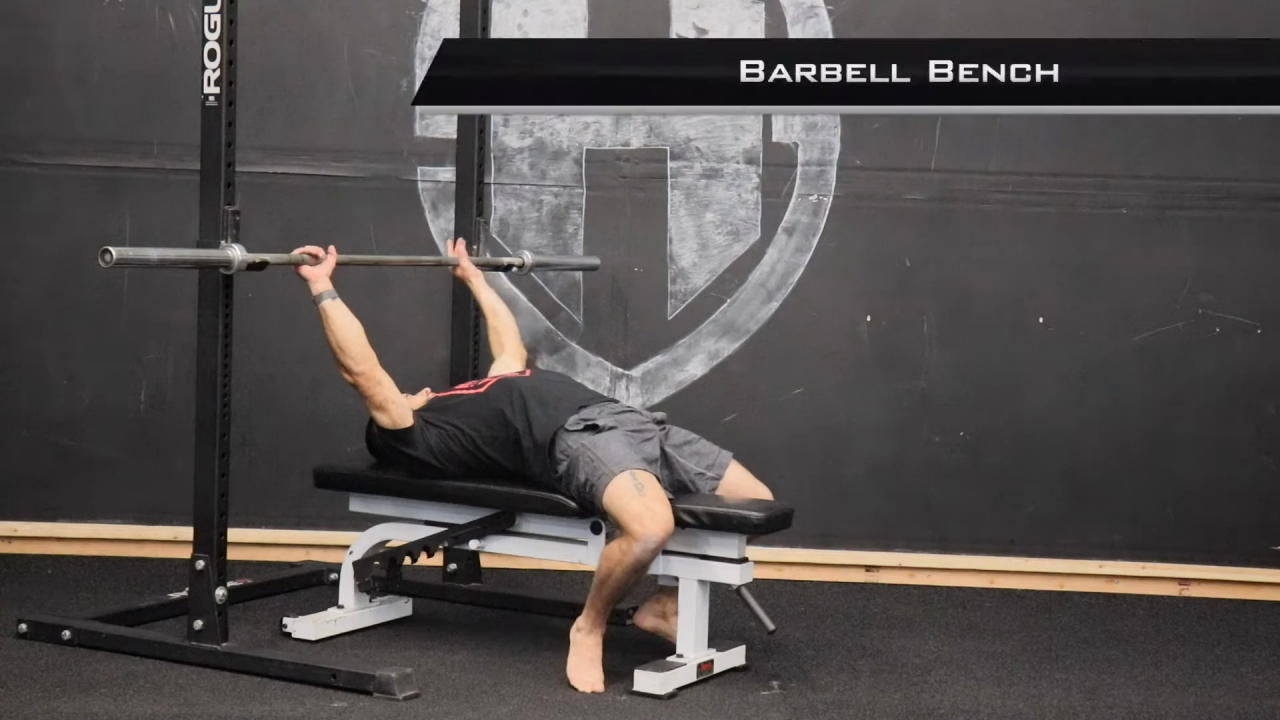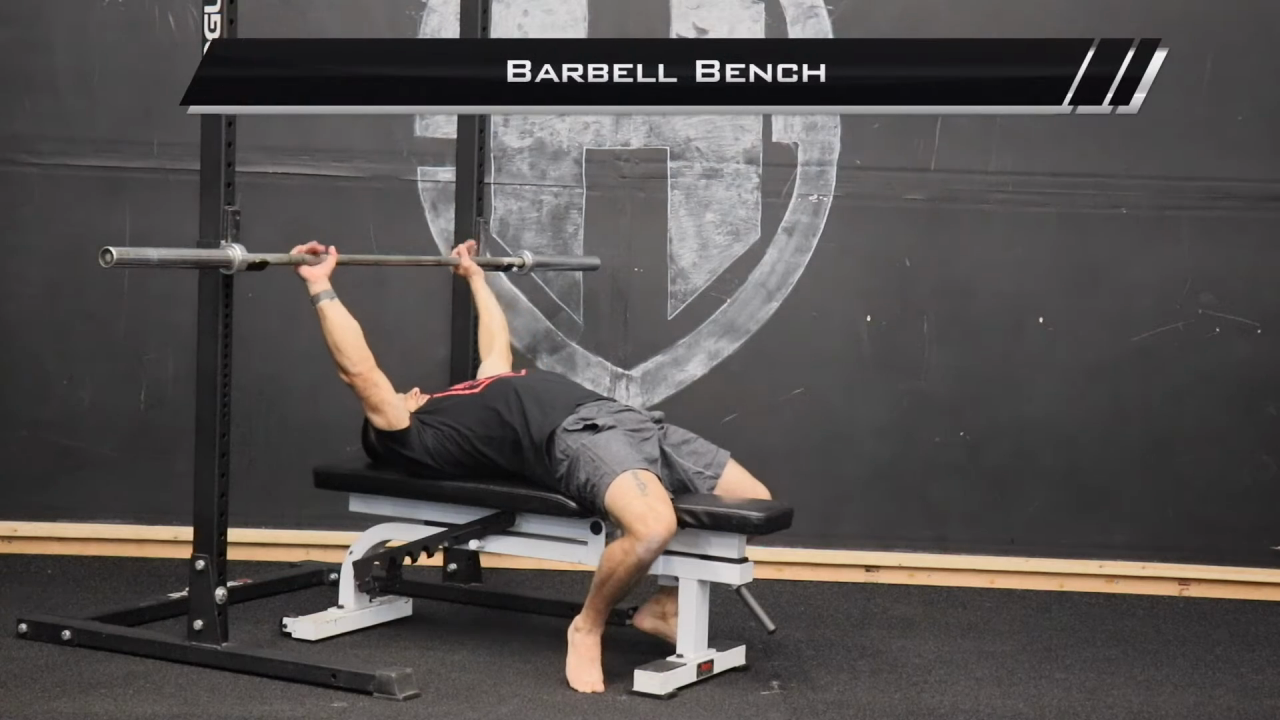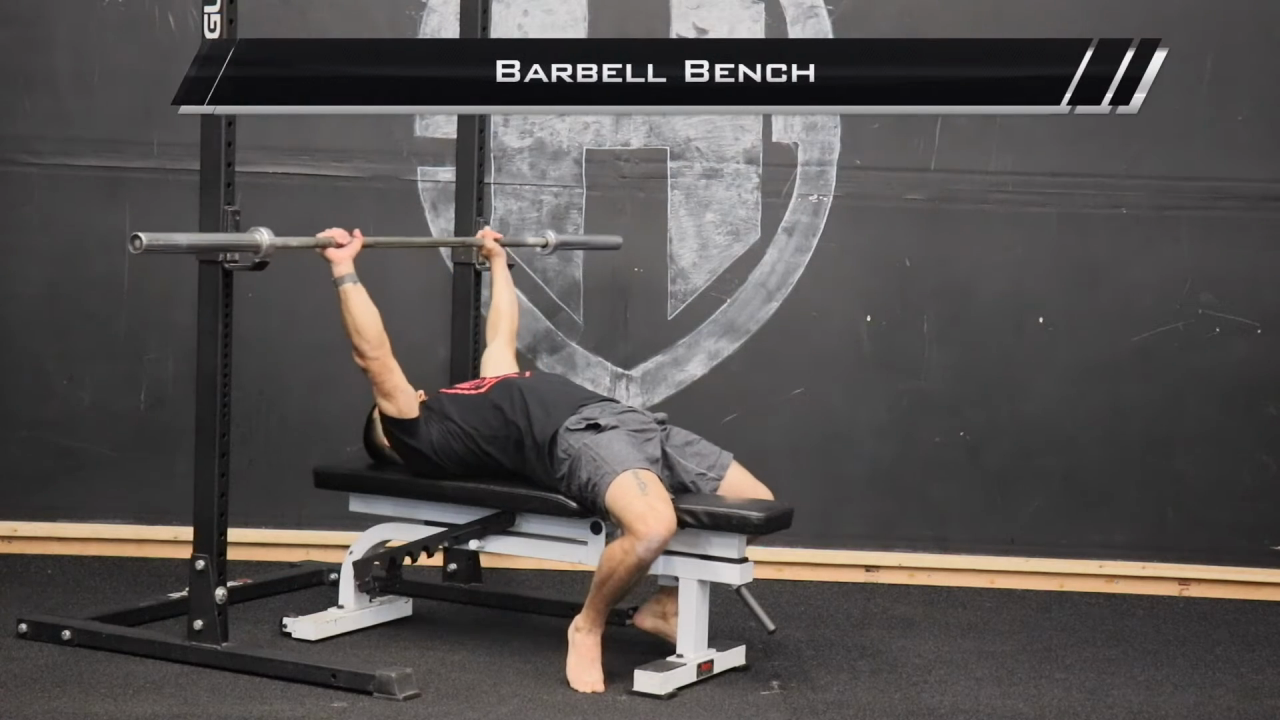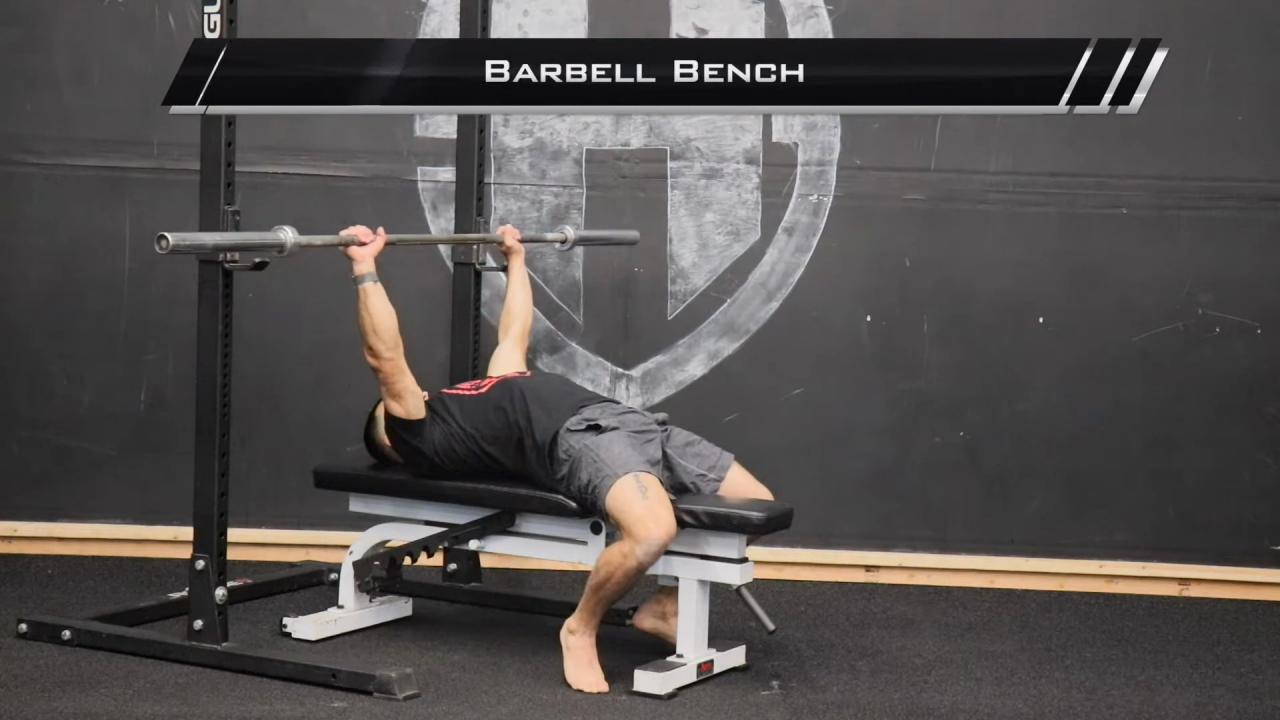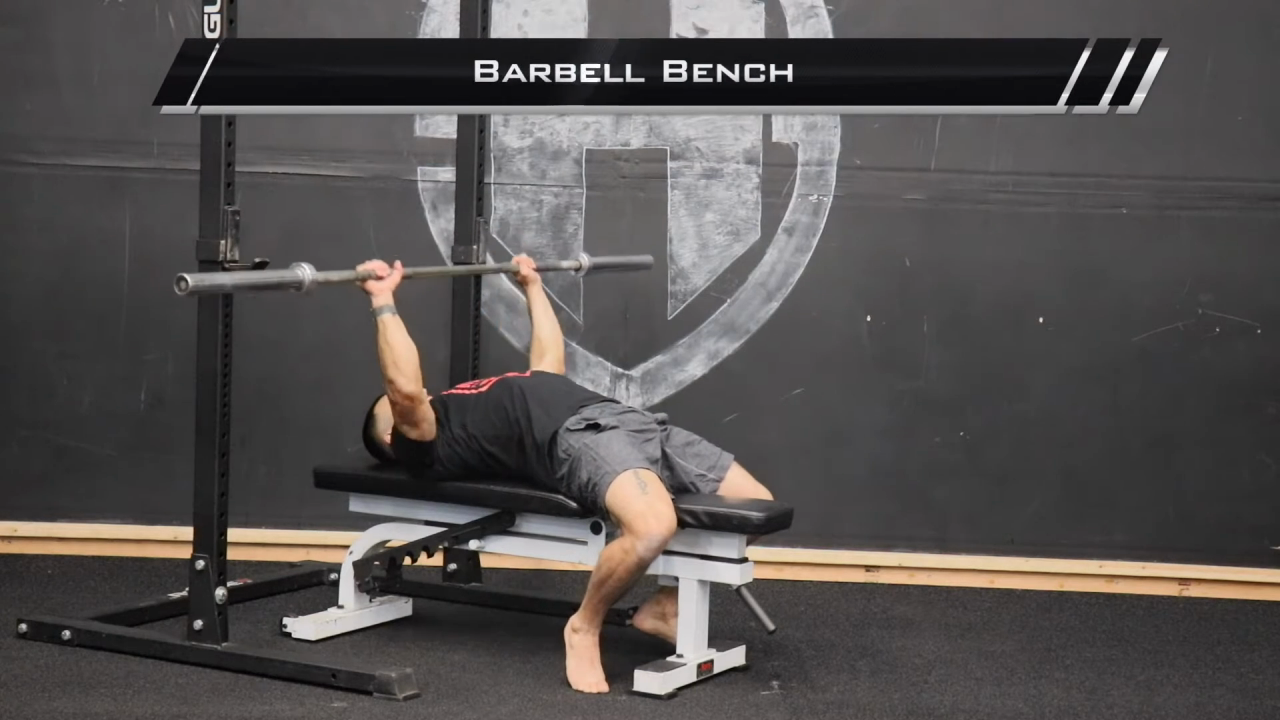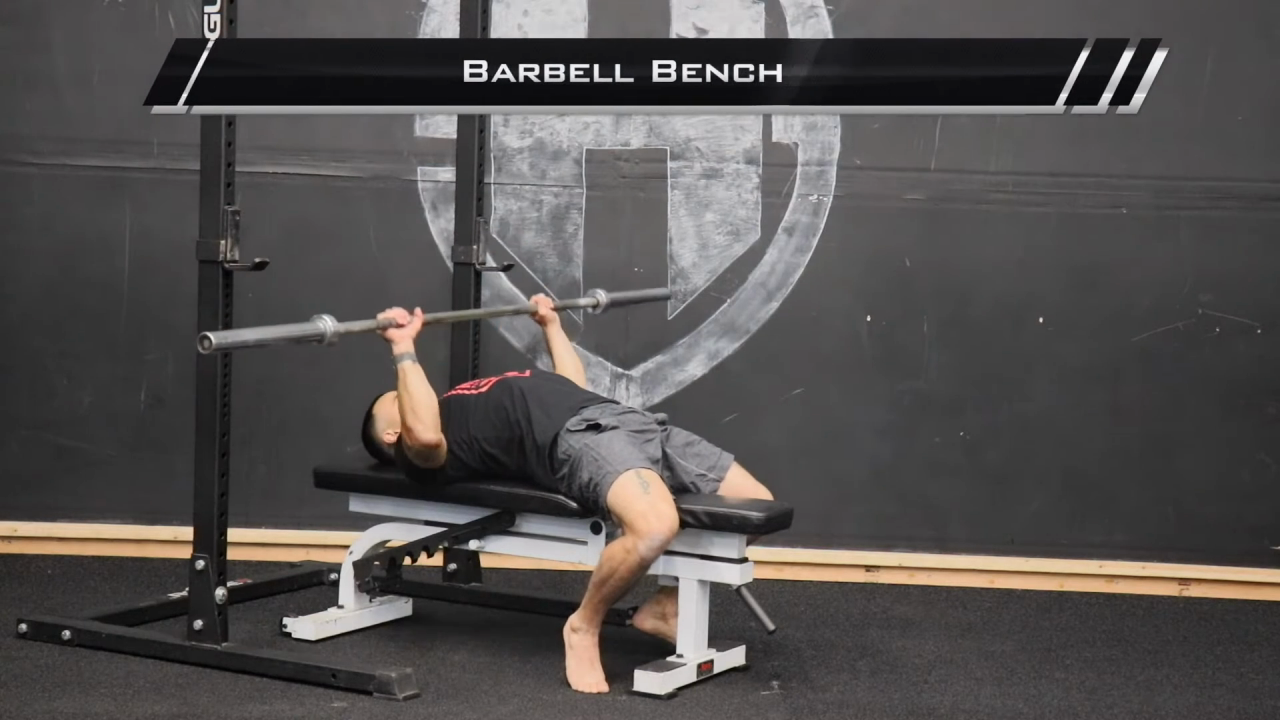
dt=0.4s
person 1, frame 1
left shoulder: (472, 402)
right shoulder: (418, 439)
left elbow: (511, 348)
right elbow: (363, 371)
left wrist: (473, 277)
right wrist: (321, 286)
left knee: (756, 506)
right knee: (650, 526)
left ankle: (665, 605)
right ankle: (589, 627)
person 1, frame 2
left shoulder: (466, 408)
right shoulder: (418, 441)
left elbow: (498, 348)
right elbow: (360, 371)
left wrist: (475, 278)
right wrist: (320, 287)
left knee: (753, 506)
right knee: (653, 527)
left ankle: (665, 607)
right ankle: (588, 628)
person 1, frame 3
left shoulder: (474, 402)
right shoulder: (423, 436)
left elbow: (501, 335)
right elbow: (373, 356)
left wrist: (496, 260)
right wrist: (344, 270)
left knee: (756, 506)
right knee: (653, 527)
left ankle: (665, 606)
right ankle: (587, 627)
person 1, frame 4
left shoulder: (477, 405)
right shoulder: (425, 438)
left elbow: (514, 336)
right elbow: (385, 356)
left wrist: (515, 259)
right wrist: (365, 267)
right knee: (652, 532)
left ankle: (666, 606)
right ankle: (581, 628)
person 1, frame 5
left shoulder: (477, 408)
right shoulder: (427, 444)
left elbow: (550, 361)
right elbow: (405, 389)
left wrist: (532, 287)
right wrist: (383, 302)
right knee: (652, 526)
left ankle: (665, 606)
right ankle: (584, 628)
person 1, frame 6
left shoulder: (476, 405)
right shoulder: (417, 447)
left elbow: (574, 388)
right elbow: (426, 436)
left wrist: (551, 325)
right wrist: (403, 349)
right knee: (654, 527)
left ankle: (665, 606)
right ankle: (584, 627)
